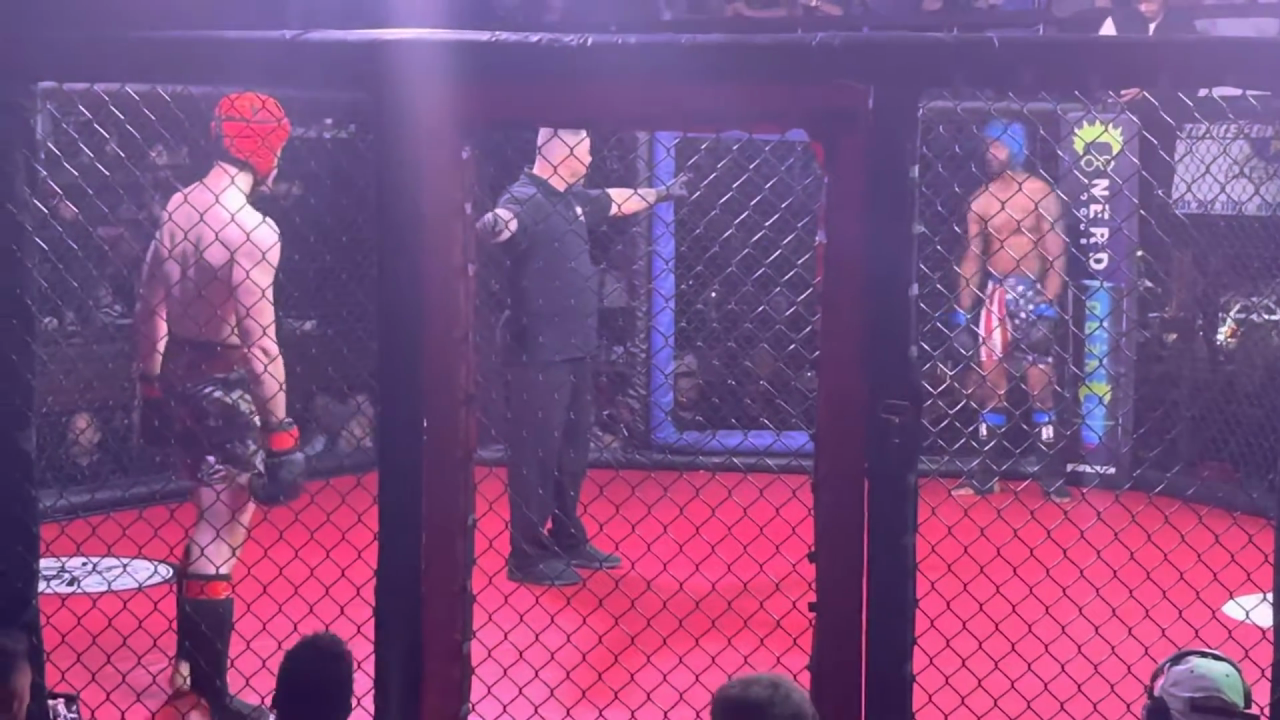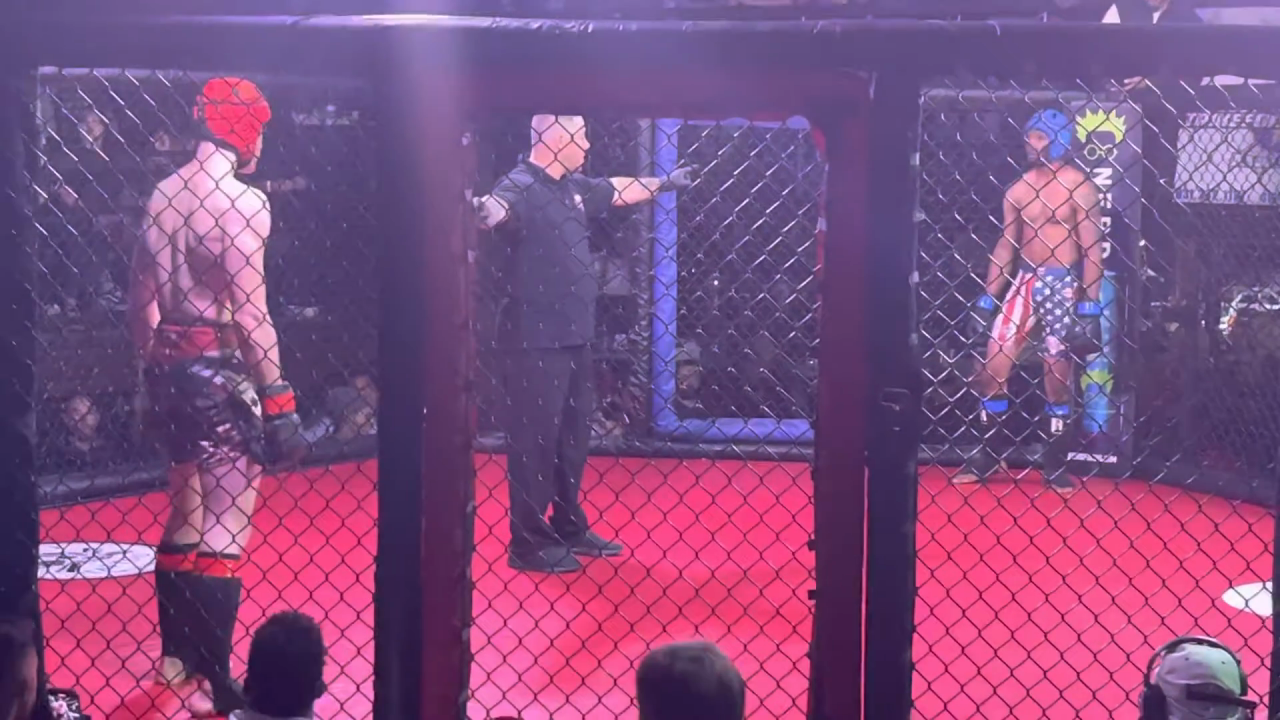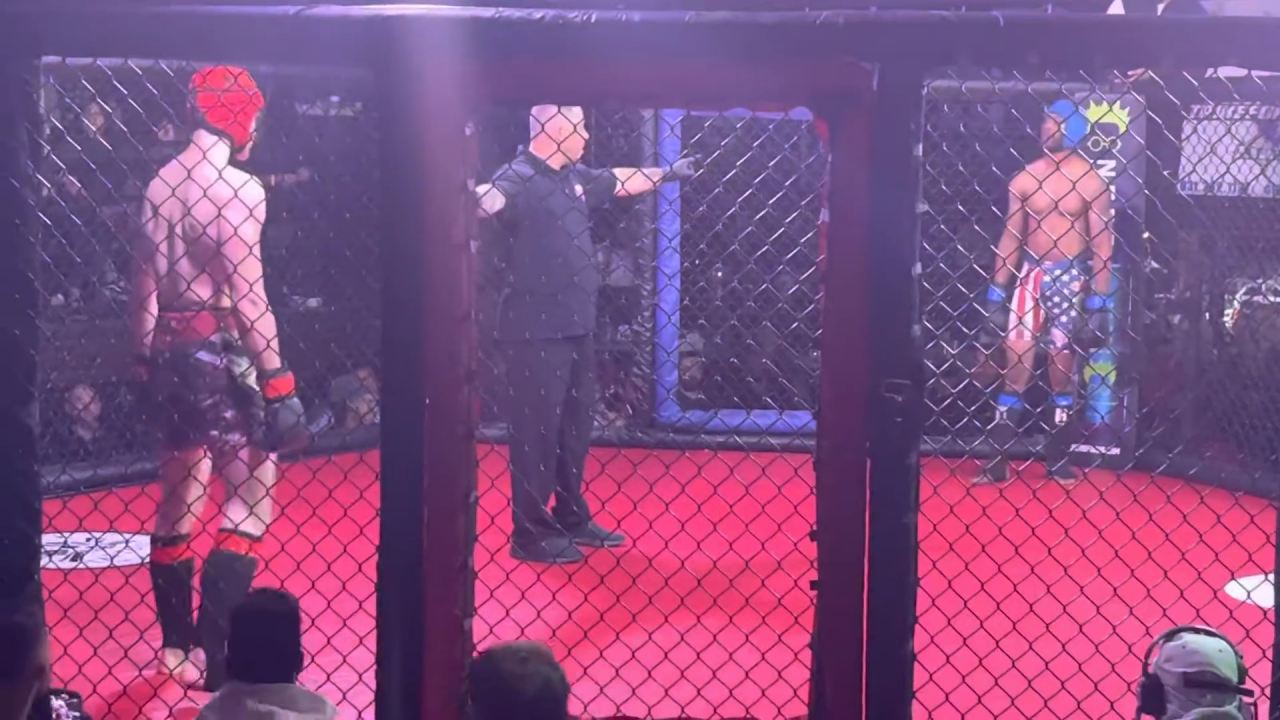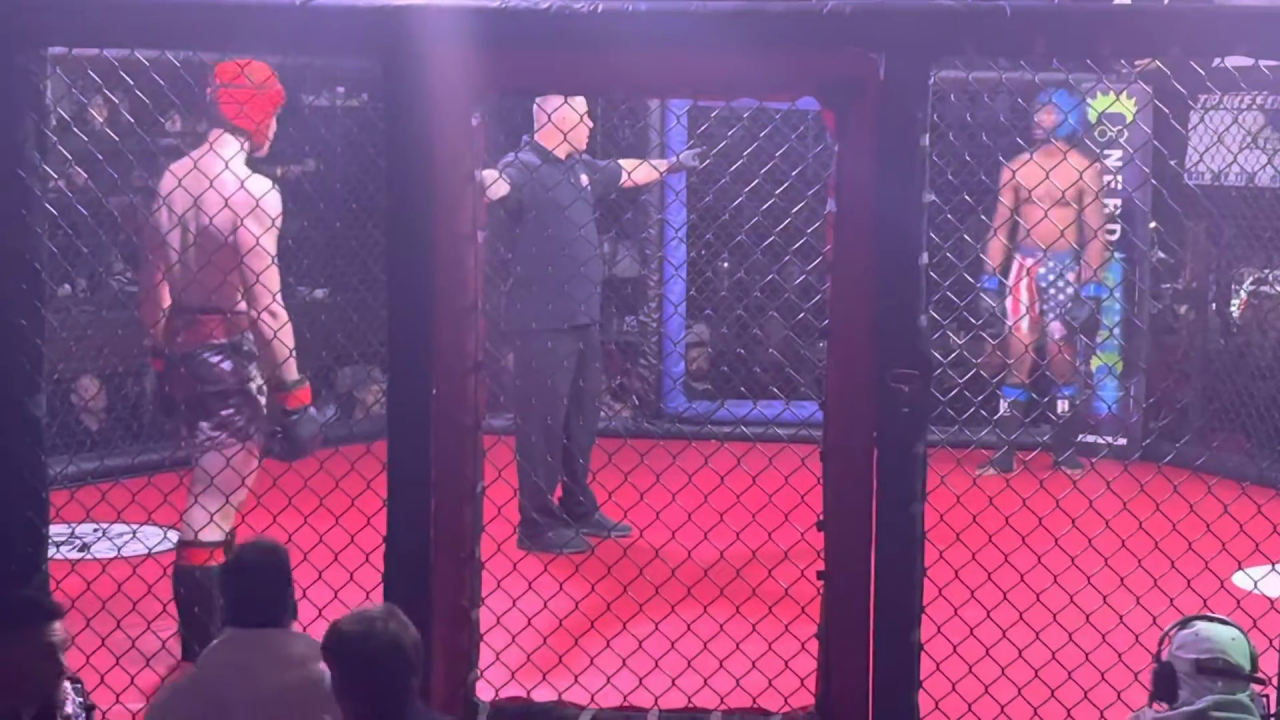
dt=0.4s
person 1, frame 1
left shoulder: (177, 206)
right shoulder: (251, 228)
left elbow: (149, 307)
right elbow: (258, 345)
left wrist: (151, 384)
right wrist: (281, 436)
left hip: (179, 376)
right hip: (224, 384)
left knee: (211, 527)
right knee: (218, 542)
left ankle: (189, 660)
person 1, frame 2
left shoulder: (164, 193)
right shoulder: (242, 201)
left elbow: (142, 294)
right elbow: (251, 314)
right wrist: (279, 402)
left hip: (169, 362)
right hip: (215, 366)
left knee: (188, 505)
right knee: (229, 521)
left ankle: (177, 652)
person 1, frame 3
left shoulder: (161, 183)
right shoulder: (238, 188)
left elbow: (143, 287)
right elbow: (249, 301)
left wrist: (147, 364)
right wrist: (279, 387)
left hip: (171, 350)
right hip: (218, 352)
left knee: (179, 497)
right knee: (250, 499)
left ankle: (177, 641)
right ankle: (210, 654)
person 1, frame 4
left shoulder: (175, 176)
right shoulder: (253, 191)
left elbow: (153, 279)
right elbow: (266, 308)
left wrist: (161, 353)
right wrist: (295, 396)
left hip: (182, 346)
right hip: (228, 353)
left knee: (215, 495)
right knee: (213, 509)
left ankle: (201, 635)
right ankle: (201, 659)
person 2, frame 1
left shoulder: (573, 198)
right shoulder: (525, 198)
left elbow: (615, 201)
right elbow: (506, 219)
left wrist: (661, 193)
right wrist: (491, 226)
left hip: (575, 349)
right hip: (539, 354)
left knee: (572, 450)
right knee: (537, 453)
left ankle: (568, 540)
right ankle: (528, 555)
person 2, frame 2
left shoulder: (574, 186)
right shoulder: (520, 186)
left elbow: (618, 190)
right elbow: (497, 207)
left wrist: (665, 183)
right wrist: (483, 211)
left hip: (574, 337)
right hip: (536, 342)
left knee: (572, 438)
right knee: (535, 441)
left ankle: (569, 528)
right ankle: (529, 542)
person 2, frame 3
left shoulder: (576, 177)
right shoulder: (519, 177)
left elbow: (620, 181)
right elbow: (491, 198)
left wrist: (667, 173)
right wrist: (475, 199)
left hip: (576, 327)
right hip: (536, 332)
left knee: (575, 428)
right knee: (537, 432)
left ankle: (571, 518)
right ankle: (531, 533)
person 2, frame 4
left shoulder: (581, 167)
right shoulder: (523, 166)
left elbow: (625, 172)
right elbow: (498, 184)
left wrist: (672, 164)
right wrist: (480, 182)
left hip: (583, 317)
right hip: (542, 322)
left knee: (582, 418)
right knee: (543, 422)
left ankle: (579, 509)
right ankle: (537, 523)
person 3, frame 1
left shoulder: (1042, 195)
right shoulder: (980, 201)
left elbow: (1056, 256)
right elbow: (971, 260)
left wrist: (1047, 311)
right wrist: (962, 315)
left hip: (1033, 293)
right hip: (995, 293)
left knee: (1041, 383)
right knee: (990, 383)
left ankle: (1051, 473)
right ankle: (985, 473)
person 3, frame 2
left shoulder: (1080, 188)
right shoulder: (1018, 189)
left elbow: (1093, 251)
right elbow: (1004, 248)
left wrist: (1089, 310)
right wrist: (986, 301)
left hip: (1062, 286)
right hip: (1023, 282)
left knee: (1057, 376)
right knee: (993, 367)
left ankle: (1054, 465)
right ankle: (988, 457)
person 3, frame 3
left shoulder: (1090, 181)
right shoulder: (1023, 178)
left elbow: (1102, 245)
right elbow: (1010, 237)
left wrist: (1098, 303)
right wrist: (996, 292)
left hip: (1069, 278)
right hip: (1029, 275)
left knee: (1062, 368)
right knee: (1015, 364)
left ankle: (1058, 457)
right ankle: (998, 460)
person 3, frame 4
left shoulder: (1084, 169)
right shoulder: (1015, 167)
left elbow: (1094, 233)
right elbow: (999, 227)
left wrist: (1089, 290)
right wrist: (988, 282)
left hip: (1063, 269)
right hip: (1021, 266)
left knee: (1062, 358)
right knee: (1016, 357)
left ankle: (1064, 448)
right ankle: (1005, 451)
